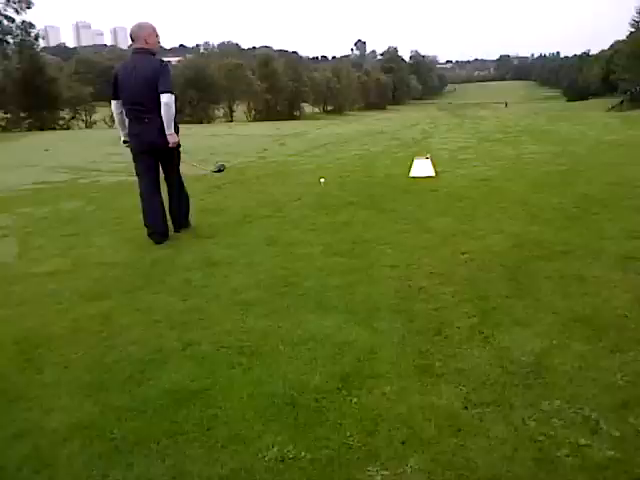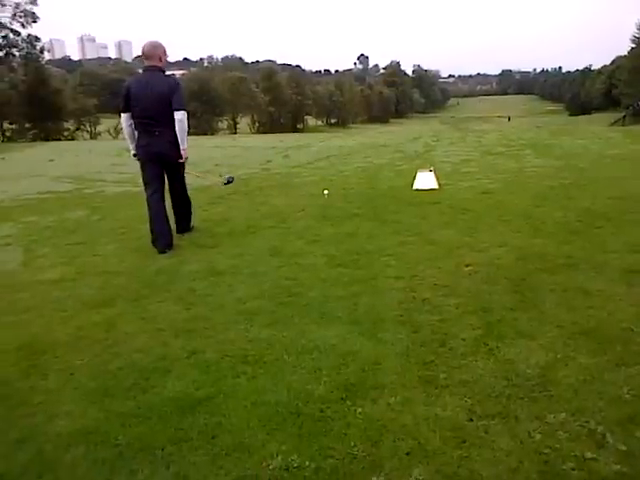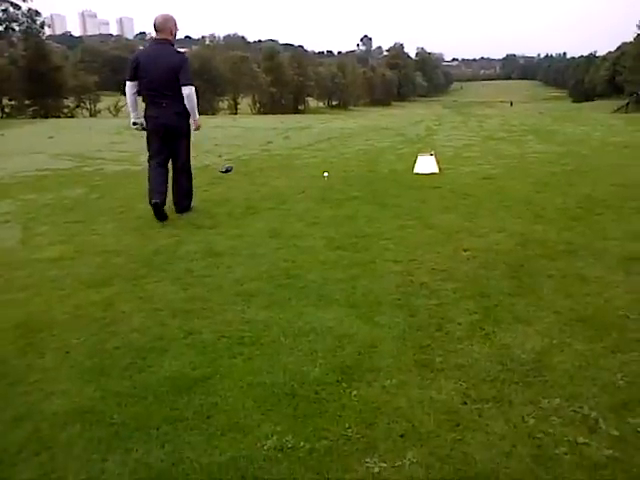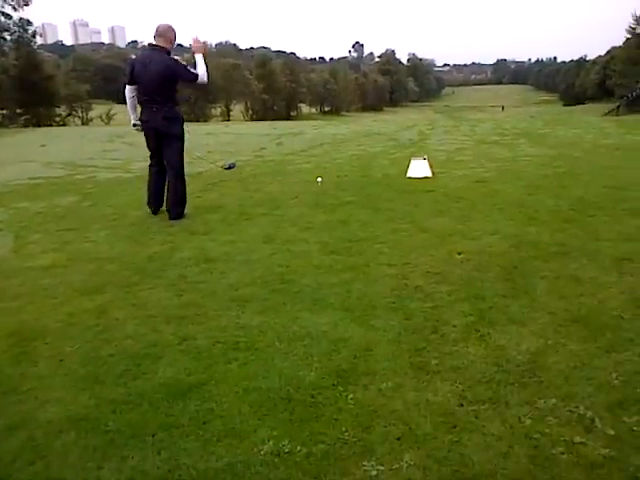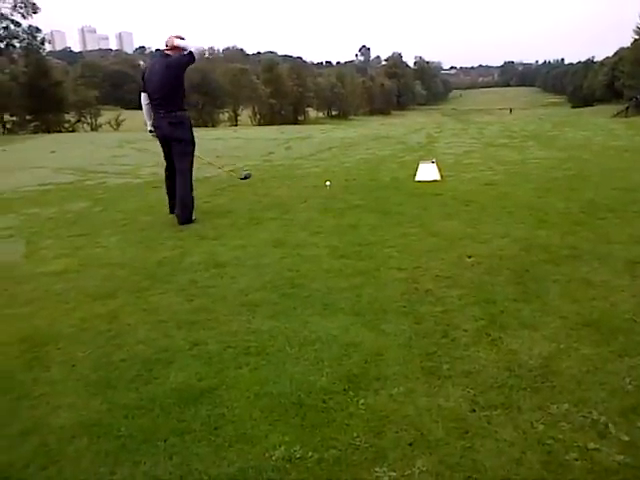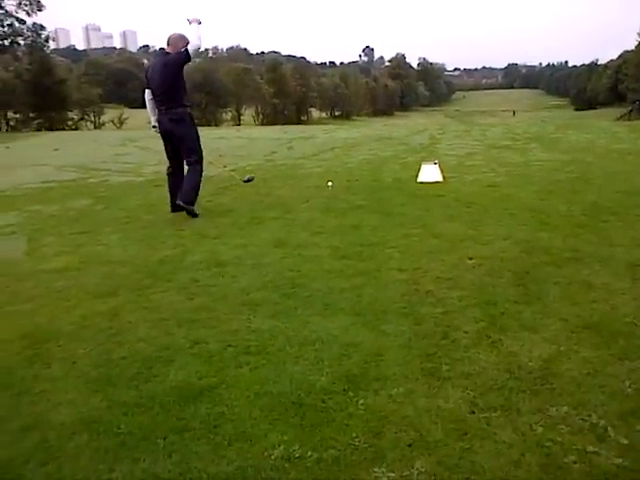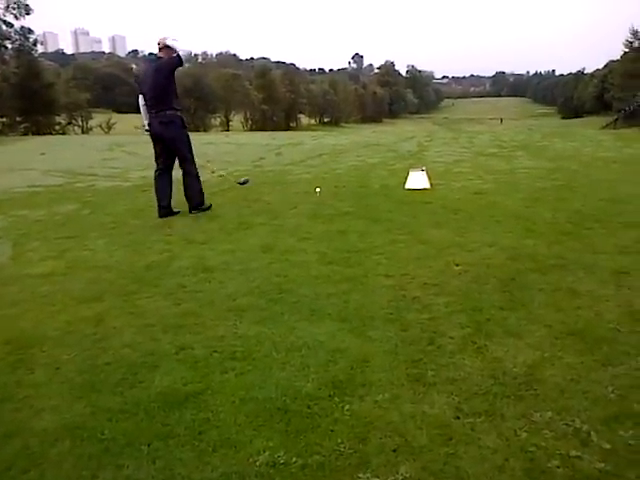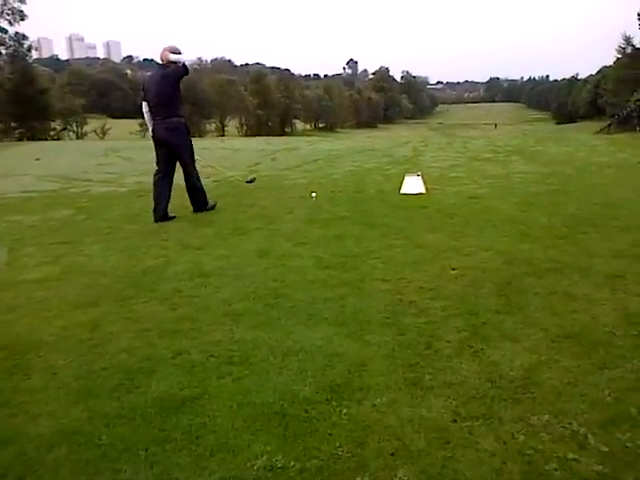
dt=0.3s
person 1, frame 1
left shoulder: (120, 70)
right shoulder: (159, 66)
left elbow: (116, 106)
right elbow: (167, 100)
left wrist: (124, 134)
right wrist: (171, 131)
left hip: (137, 133)
right hip: (161, 130)
left knee: (147, 183)
right knee: (173, 178)
left ankle: (158, 232)
right ankle: (180, 221)
person 1, frame 2
left shoulder: (131, 85)
right shoulder: (171, 83)
left elbow: (125, 120)
right elbow: (180, 116)
left wrist: (133, 148)
right wrist: (183, 146)
left hip: (146, 145)
right hip: (170, 143)
left knee: (154, 192)
right knee: (177, 186)
left ankle: (162, 242)
right ankle: (183, 225)
person 1, frame 3
left shoulder: (139, 56)
right shoulder: (179, 58)
left elbow: (130, 88)
right elbow: (188, 91)
left wrist: (135, 117)
right wrist: (195, 117)
left hip: (153, 116)
right hip: (177, 115)
left knee: (157, 161)
right knee: (181, 162)
left ankle: (157, 198)
right ankle: (182, 204)
person 1, frame 4
left shoulder: (137, 60)
right shoulder: (170, 63)
left elbow: (129, 91)
right elbow: (201, 79)
left wrist: (134, 118)
right wrist: (199, 54)
left hip: (148, 118)
right hip: (169, 118)
left knee: (156, 162)
right knee: (174, 165)
left ankle: (154, 204)
right ankle: (175, 210)
person 1, frame 5
left shoulder: (149, 68)
right shoulder: (173, 64)
left elbow: (145, 99)
left wrist: (151, 124)
right wrist: (178, 42)
left hip: (160, 123)
right hip: (177, 122)
left knee: (171, 167)
right knee: (183, 170)
left ankle: (175, 205)
right ankle: (184, 214)
person 1, frame 6
left shoulder: (152, 66)
right shoulder: (172, 62)
left elbow: (148, 96)
right elbow: (196, 45)
left wrist: (155, 121)
right wrist: (195, 24)
left hip: (164, 120)
right hip: (180, 118)
left knee: (174, 162)
right knee: (194, 160)
left ankle: (176, 203)
right ankle: (186, 199)
person 1, frame 7
left shoulder: (145, 72)
right shoulder: (164, 67)
left elbow: (142, 101)
left wrist: (149, 124)
right wrist: (169, 43)
left hip: (155, 124)
right hip: (170, 122)
left knee: (162, 166)
right knee: (187, 163)
left ankle: (164, 208)
right ankle: (196, 203)
person 1, frame 8
left shoulder: (149, 80)
right shoulder: (170, 75)
left elbow: (145, 108)
left wrist: (153, 130)
right wrist: (173, 58)
left hip: (159, 130)
right hip: (175, 128)
left knee: (163, 171)
right knee: (189, 167)
left ankle: (160, 213)
right ankle: (200, 203)
